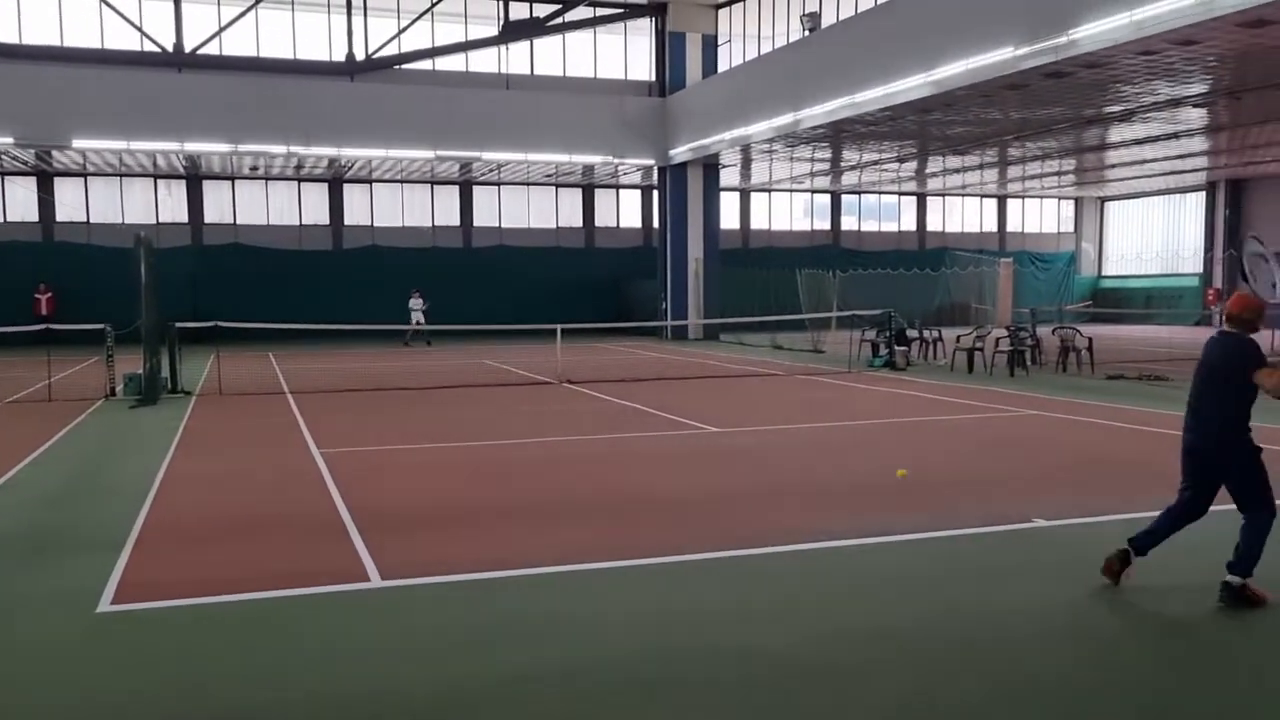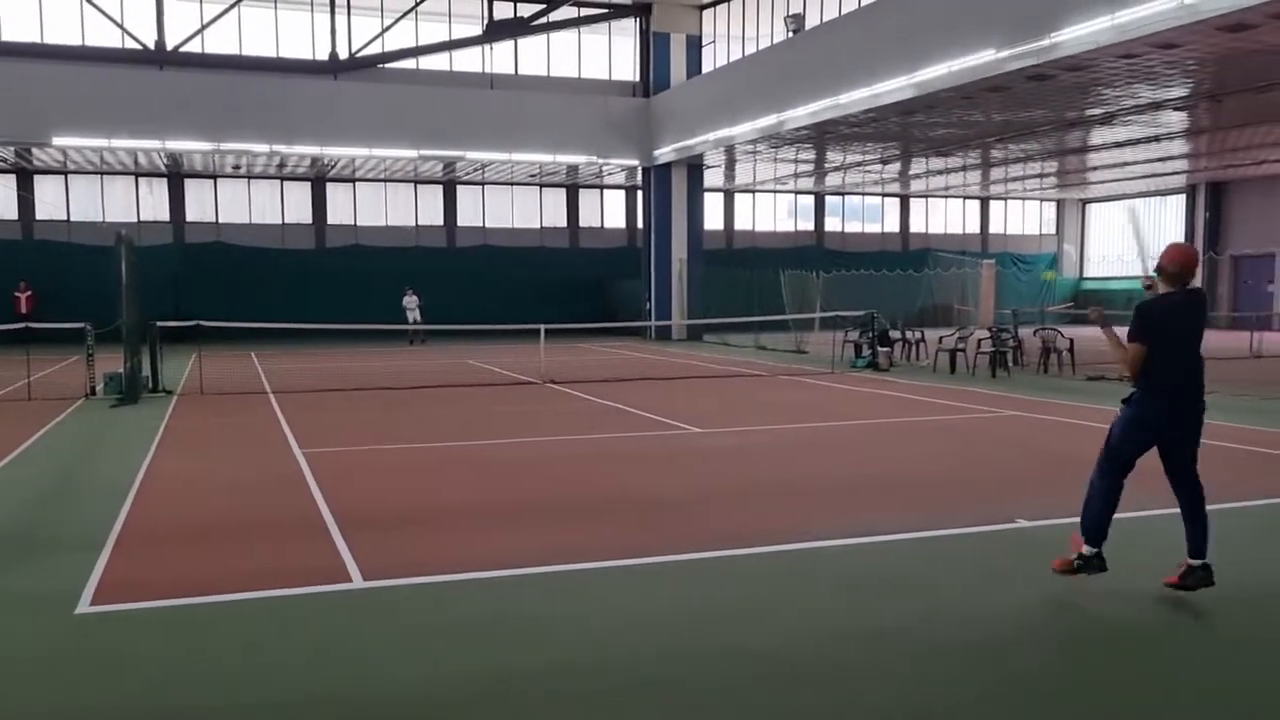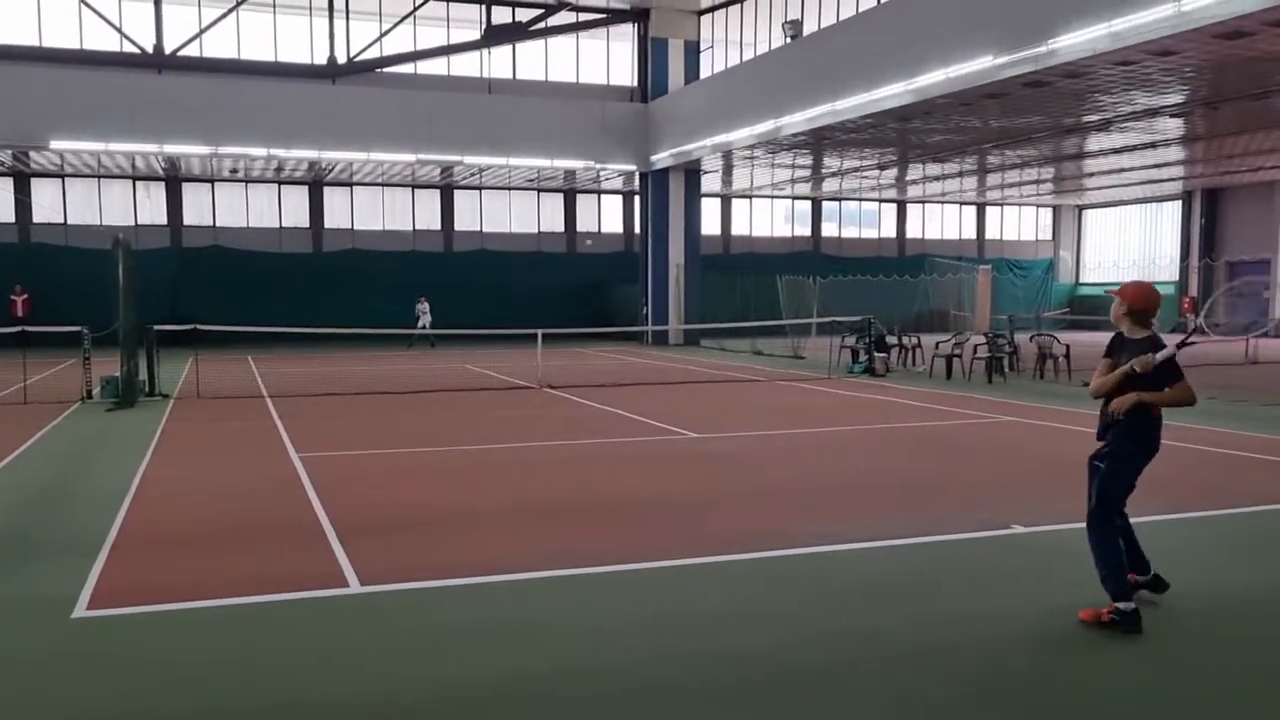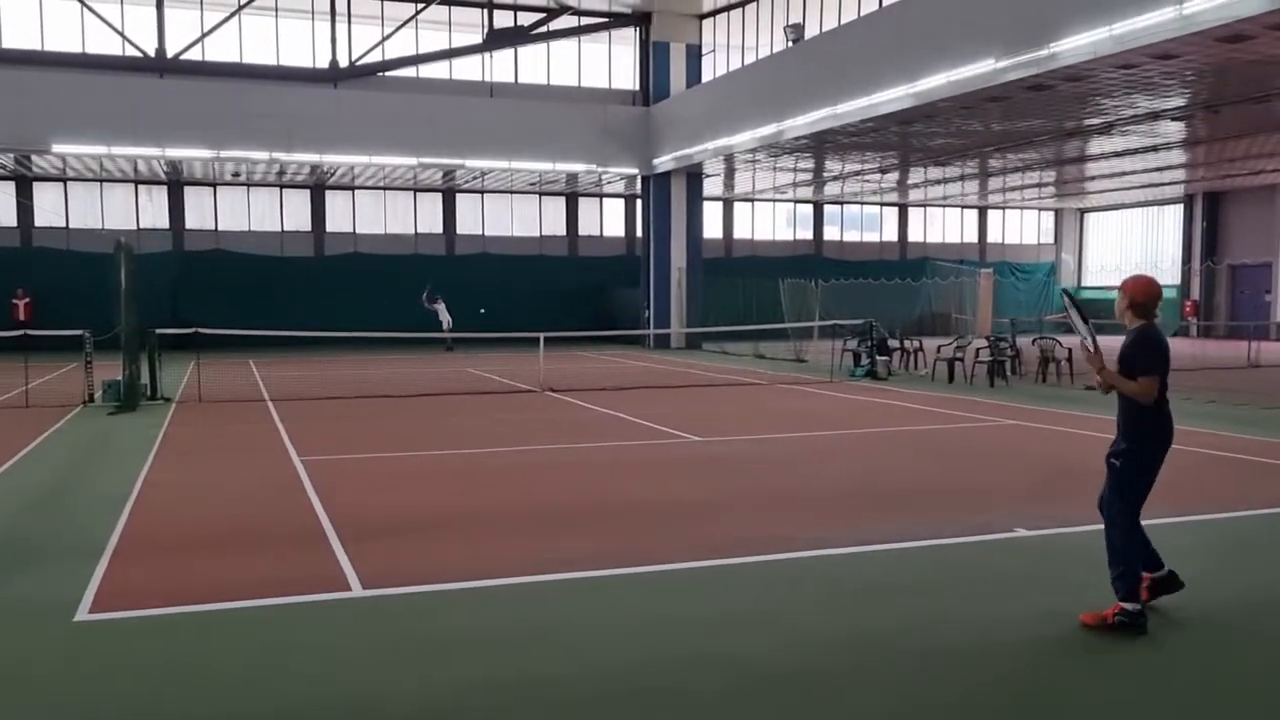
dt=0.4s
person 1, frame 1
left shoulder: (1216, 342)
right shoulder: (1245, 347)
left hip: (1195, 440)
right hip: (1230, 442)
left knee: (1188, 505)
left ankle: (1128, 552)
right ankle: (1236, 582)
person 1, frame 2
left shoulder: (1147, 310)
right shoulder: (1197, 300)
left elbow: (1130, 366)
left wrist: (1107, 332)
left hip: (1148, 405)
right hip: (1189, 408)
left knee: (1109, 471)
right knee: (1186, 482)
left ankle: (1089, 552)
right ankle: (1198, 564)
person 1, frame 3
left shoulder: (1158, 351)
right shoulder: (1119, 341)
left elbow: (1187, 396)
right elbow: (1095, 388)
left wrist: (1139, 397)
right wrist: (1128, 369)
left hip: (1131, 445)
right hip: (1115, 441)
left knee: (1100, 519)
right knee: (1110, 512)
left ankle: (1124, 608)
right ankle: (1143, 575)
person 1, frame 4
left shoulder: (1142, 340)
right shoulder: (1145, 337)
left elbow: (1147, 394)
left wrist: (1104, 373)
right wrist: (1109, 376)
left hip: (1141, 440)
right hip: (1142, 437)
left knee: (1118, 516)
right knee: (1114, 508)
left ankle: (1129, 609)
right ankle: (1158, 574)
